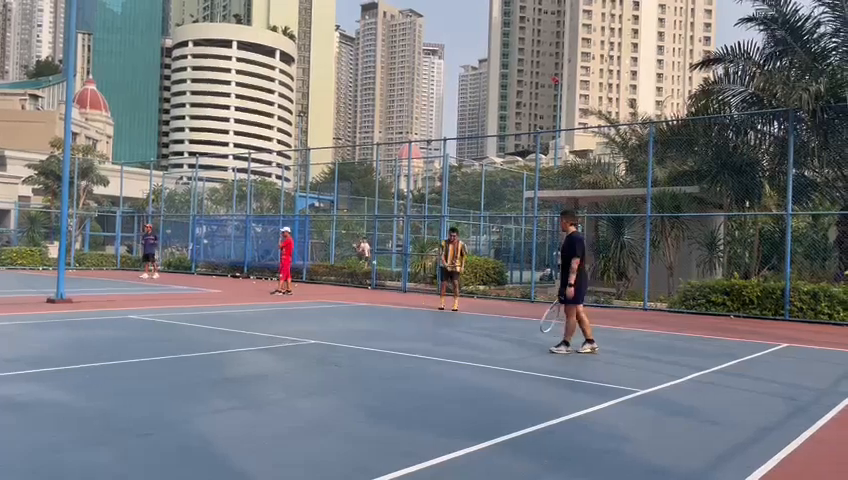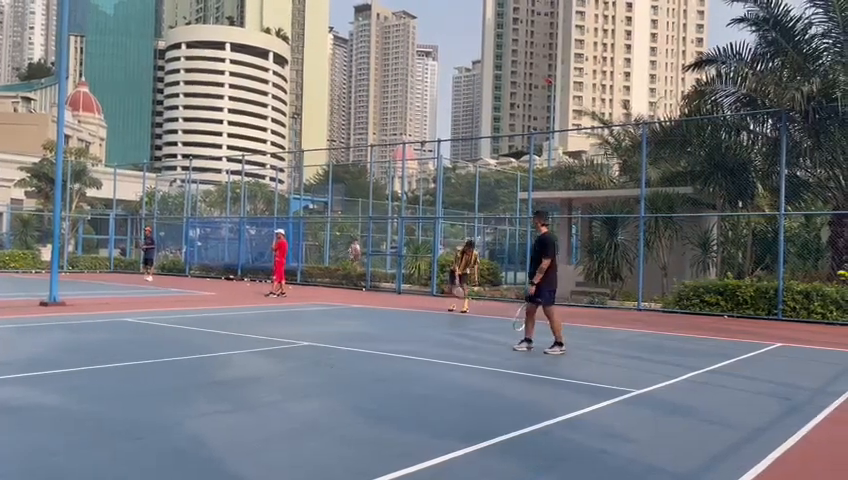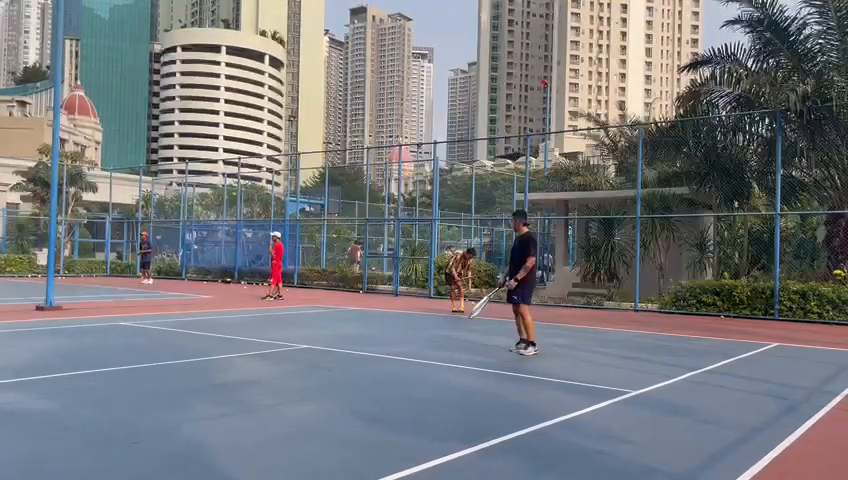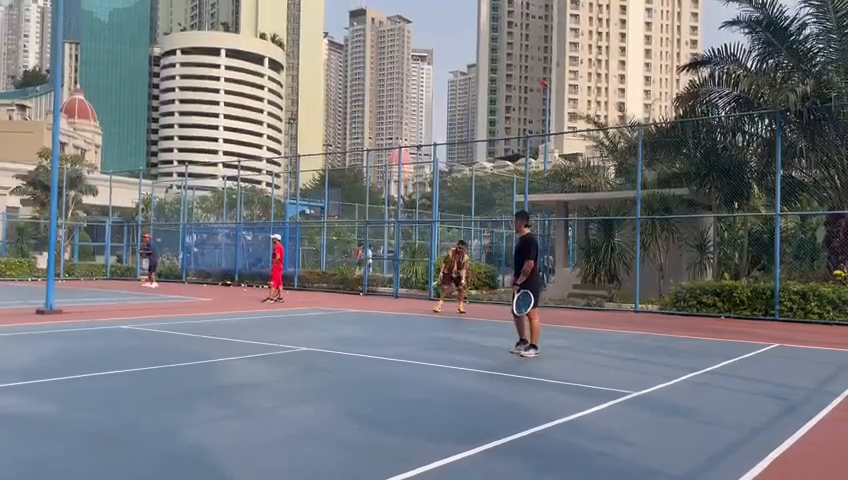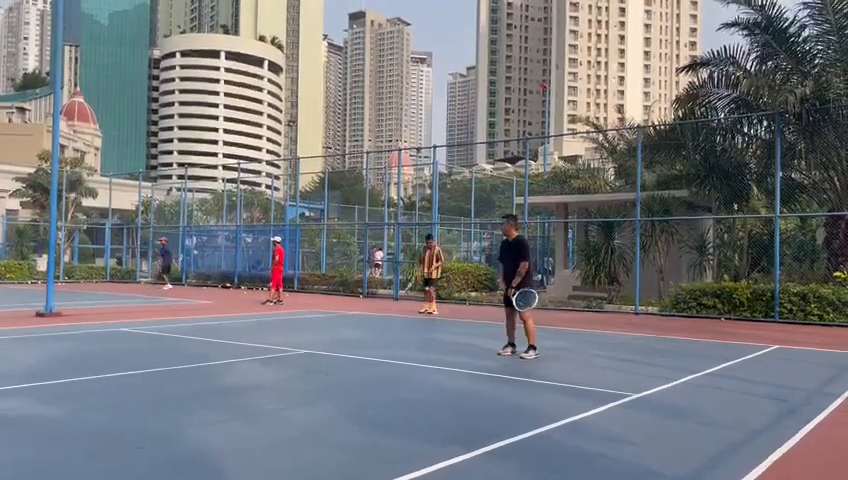
dt=0.7s
person 1, frame 1
left shoulder: (574, 238)
right shoulder: (571, 238)
left elbow: (575, 263)
left wrist: (570, 284)
right wrist: (568, 284)
left hip: (574, 283)
right hip: (576, 283)
left knee: (570, 313)
right knee: (578, 312)
left ankle: (565, 344)
right ankle: (590, 342)
person 1, frame 2
left shoulder: (547, 239)
right shoulder: (540, 238)
left elbow: (545, 263)
left wrist: (533, 282)
left hip: (545, 284)
right hip: (538, 283)
left knee: (550, 313)
right knee: (529, 311)
left ankle: (559, 344)
right ankle: (528, 341)
person 1, frame 3
left shoulder: (529, 238)
right shoulder: (518, 238)
left elbow: (531, 262)
left wrist: (516, 279)
right wrist: (508, 277)
left hip: (524, 282)
right hip: (515, 281)
left knee: (523, 312)
right knee: (517, 312)
left ankle: (532, 345)
right ankle: (523, 341)
person 1, frame 4
left shoulder: (529, 240)
right shoulder: (521, 239)
left elbow: (529, 265)
left wrist: (518, 283)
right wrist: (516, 281)
left hip: (530, 284)
right hip: (521, 284)
left knee: (532, 314)
right knee: (516, 312)
left ankle: (534, 347)
right ankle: (523, 341)
person 1, frame 5
left shoulder: (521, 242)
right shoulder: (504, 244)
left elbow: (524, 266)
left wrist: (514, 285)
right wrist: (504, 283)
left hip: (523, 286)
right hip: (510, 286)
left knee: (525, 316)
right knee: (509, 315)
left ankle: (532, 348)
right ankle: (511, 345)
